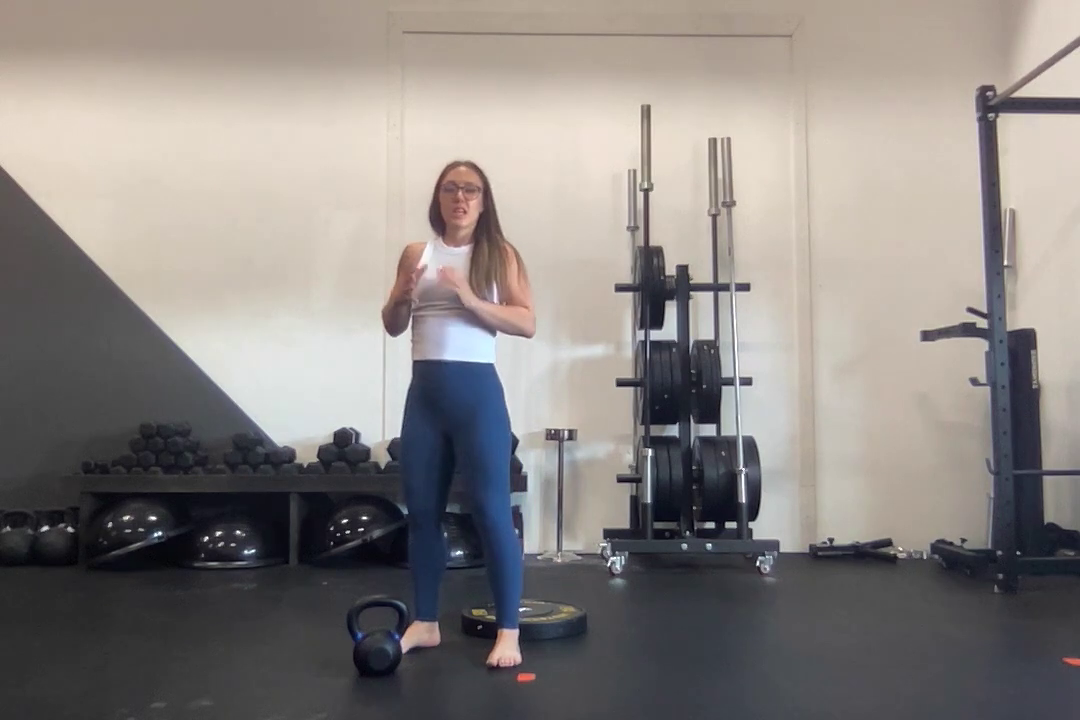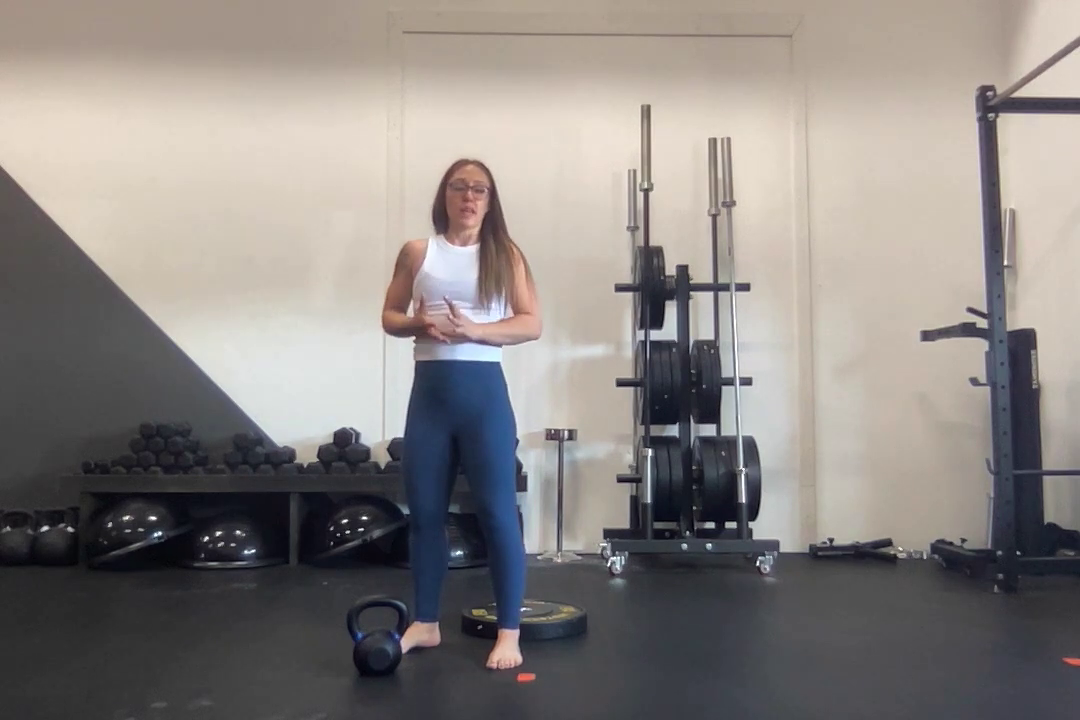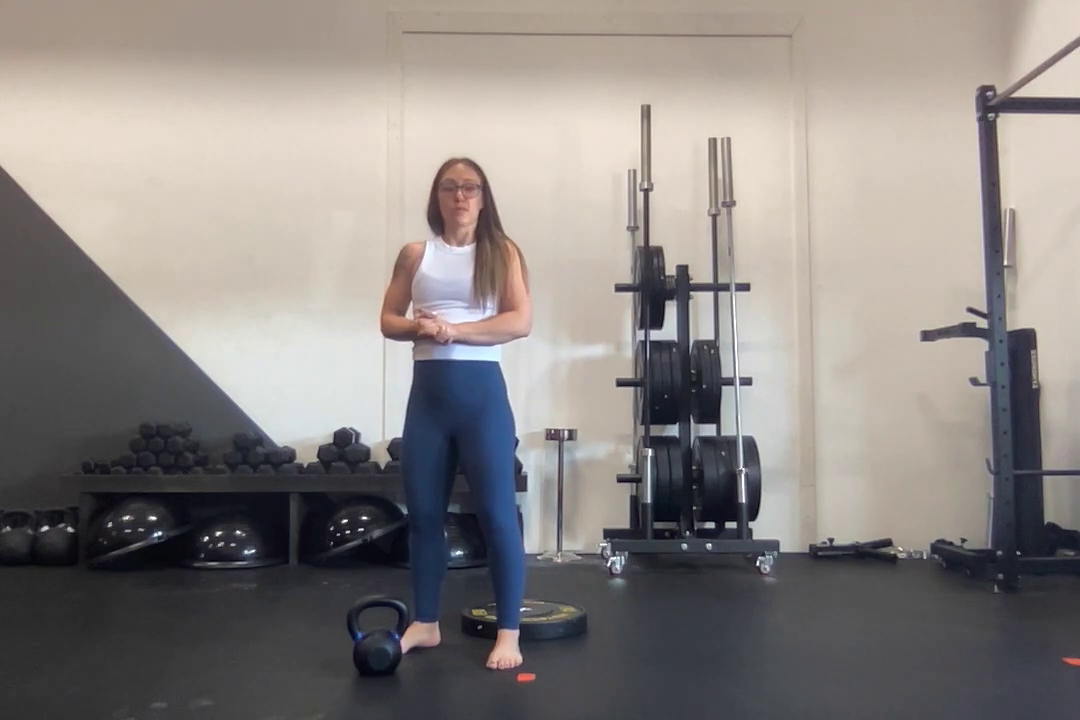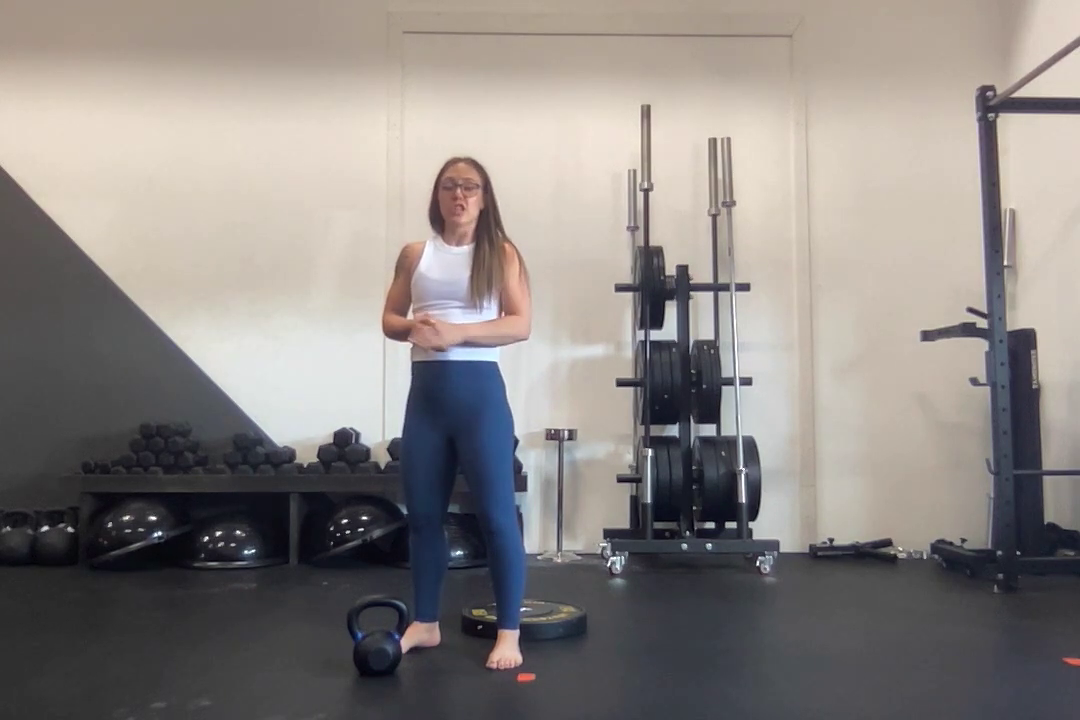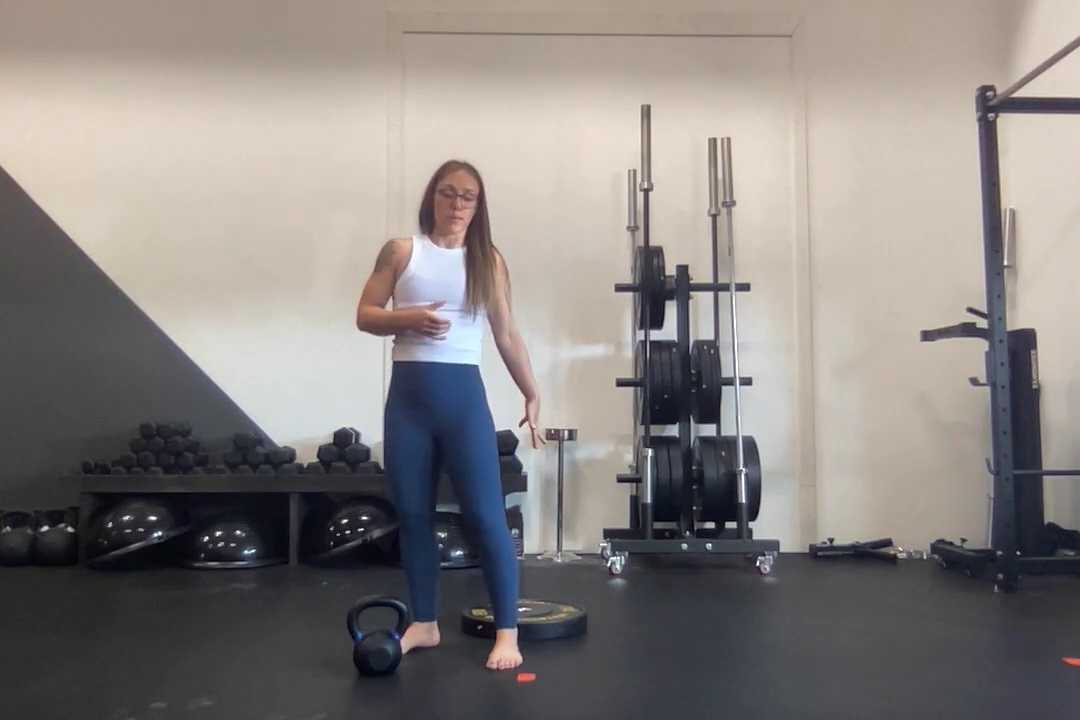
dt=0.7s
person 1, frame 1
left shoulder: (500, 254)
right shoulder: (415, 254)
left elbow: (527, 322)
right elbow: (391, 325)
left wrist: (469, 299)
right wrist: (402, 294)
left hip: (476, 390)
right hip: (423, 391)
left knee: (491, 511)
right knee: (421, 511)
left ankle: (508, 631)
right ankle: (425, 623)
person 1, frame 2
left shoulder: (505, 255)
right shoulder: (416, 252)
left elbow: (532, 324)
right elbow: (389, 317)
left wrist: (473, 330)
right wrist: (419, 325)
left hip: (483, 391)
right hip: (429, 391)
left knee: (497, 512)
right knee: (424, 511)
left ankle: (508, 633)
right ankle: (425, 623)
person 1, frame 3
left shoulder: (502, 252)
right shoulder: (415, 255)
left elbow: (520, 321)
right elbow: (388, 320)
left wrist: (453, 330)
right wrist: (421, 328)
left hip: (481, 391)
right hip: (427, 392)
left knee: (496, 513)
right knee: (423, 512)
left ankle: (509, 632)
right ankle: (425, 623)
person 1, frame 4
left shoulder: (502, 253)
right shoulder: (414, 255)
left elbow: (519, 320)
right elbow: (389, 319)
left wrist: (455, 334)
right wrist: (415, 327)
left hip: (479, 391)
right hip: (425, 390)
left knee: (496, 513)
right knee: (423, 513)
left ankle: (508, 633)
right ankle: (425, 623)
person 1, frame 5
left shoulder: (488, 261)
right shoulder: (400, 251)
left elbow: (507, 335)
right elbow: (365, 315)
left wrist: (532, 396)
right wrist: (408, 319)
left hip: (463, 394)
right hip: (408, 393)
left knee: (485, 515)
right knee: (412, 515)
left ankle: (507, 632)
right ankle: (424, 623)
